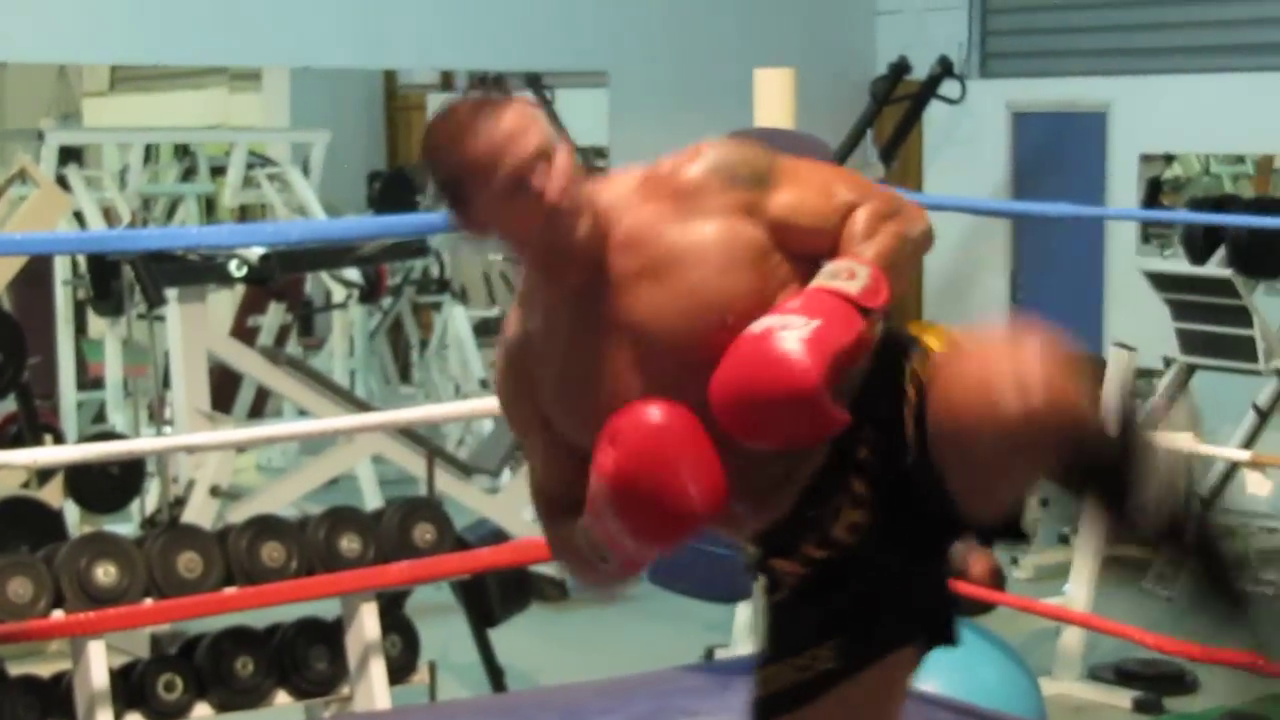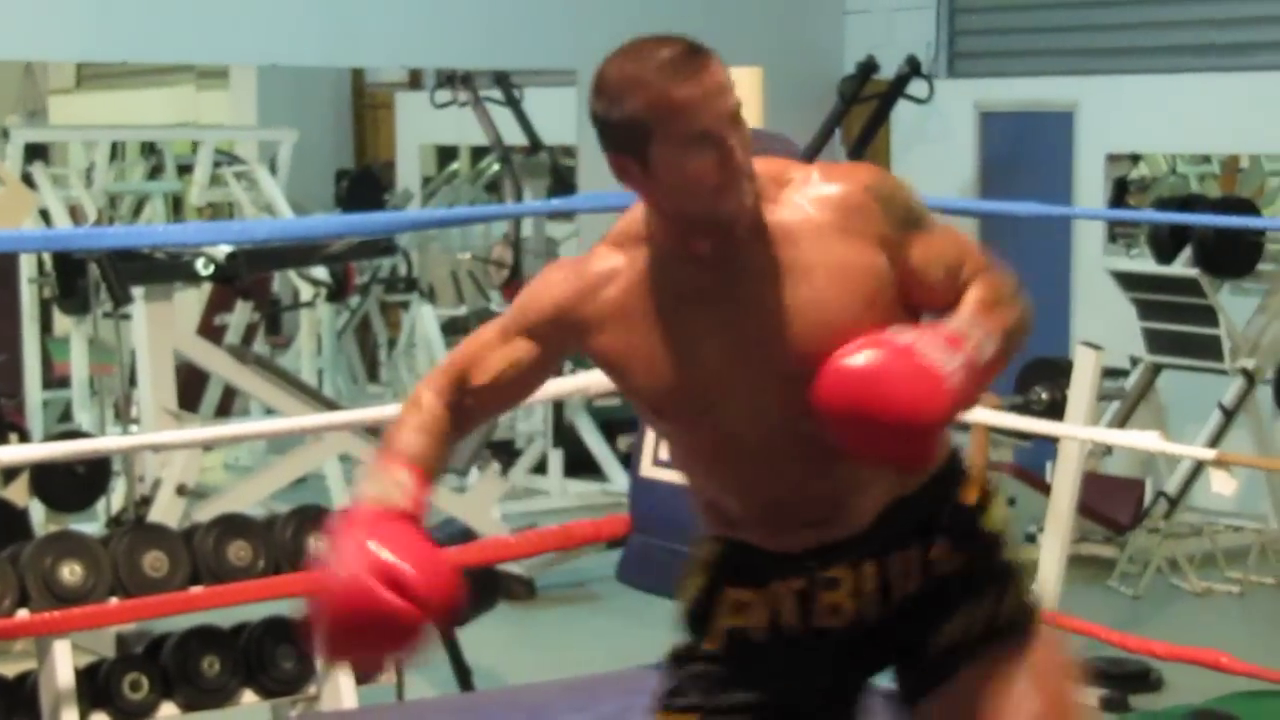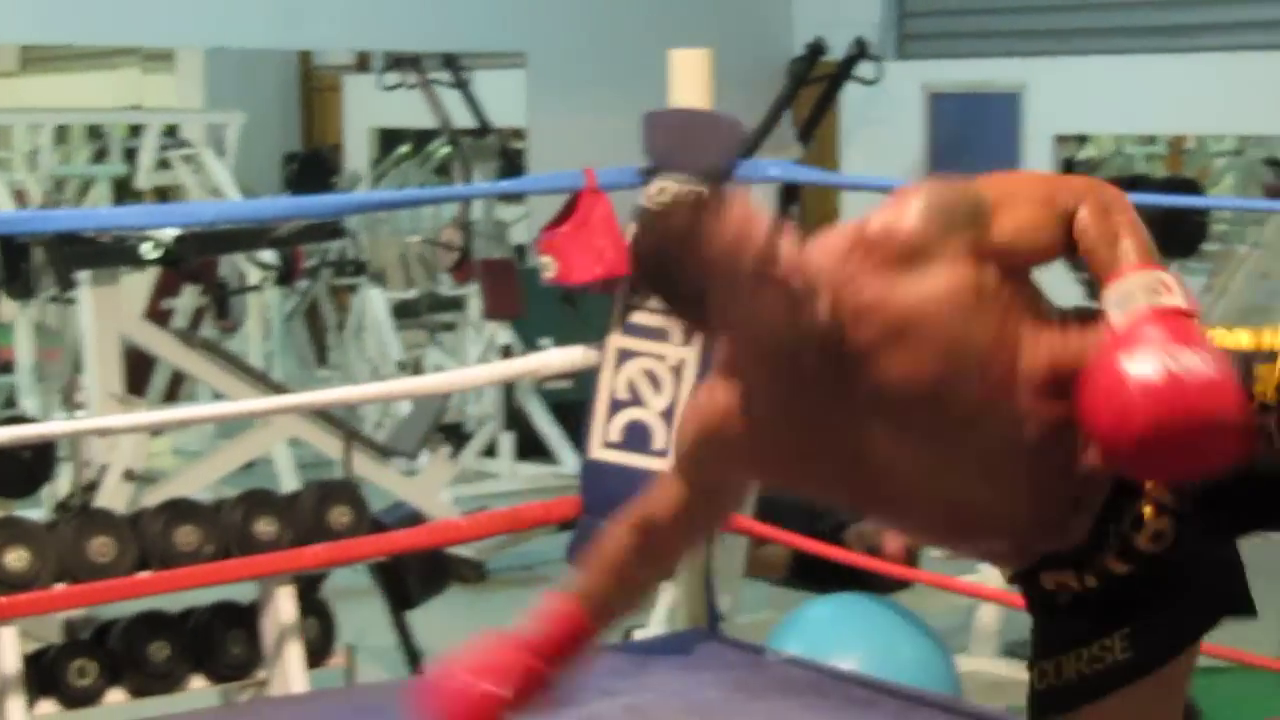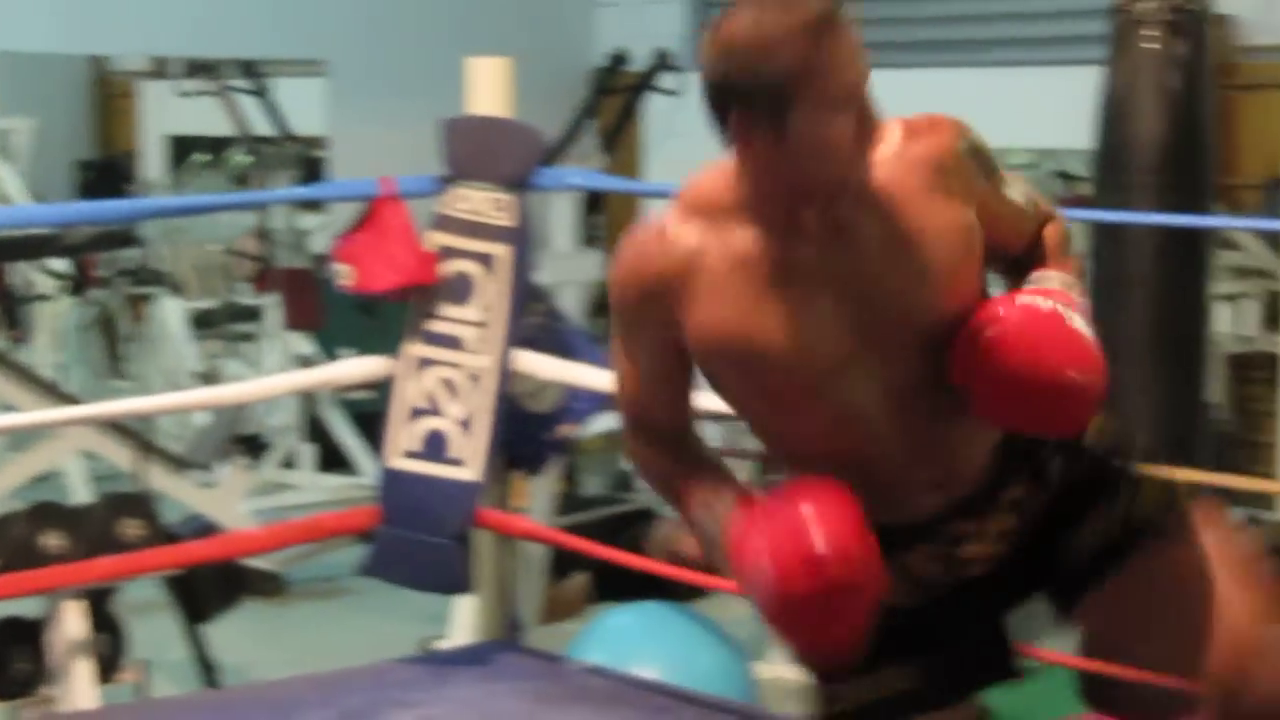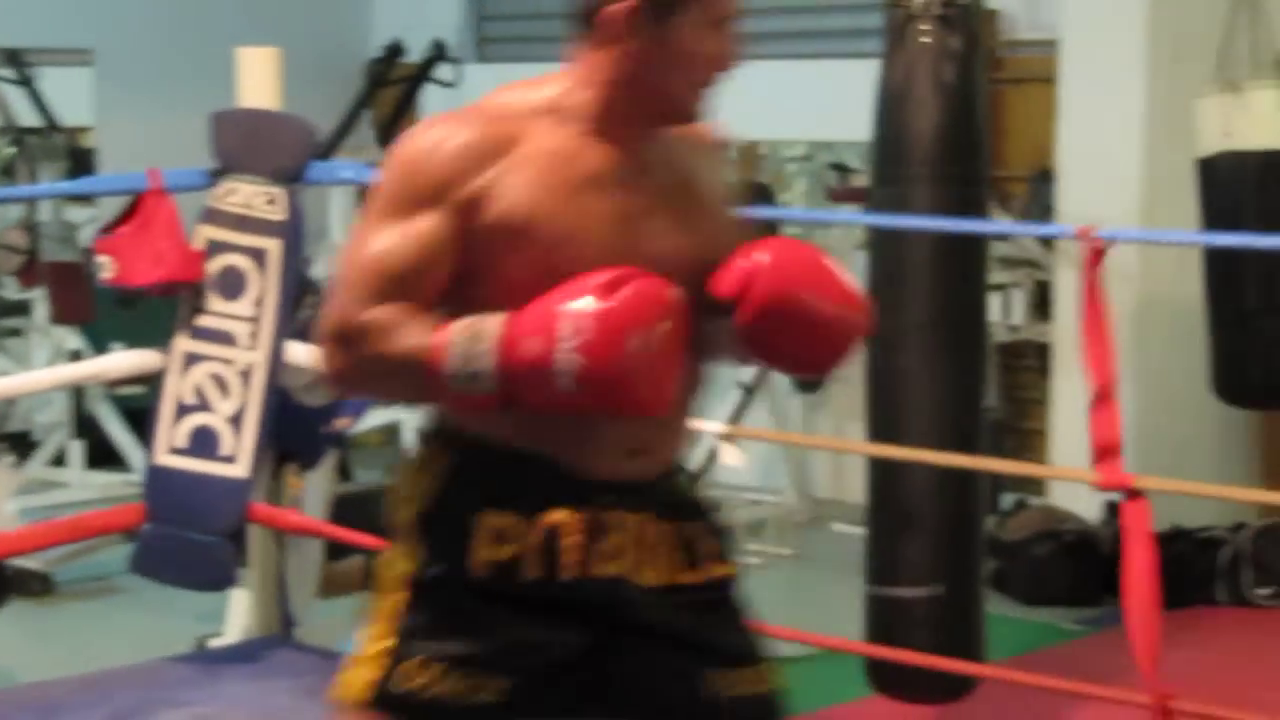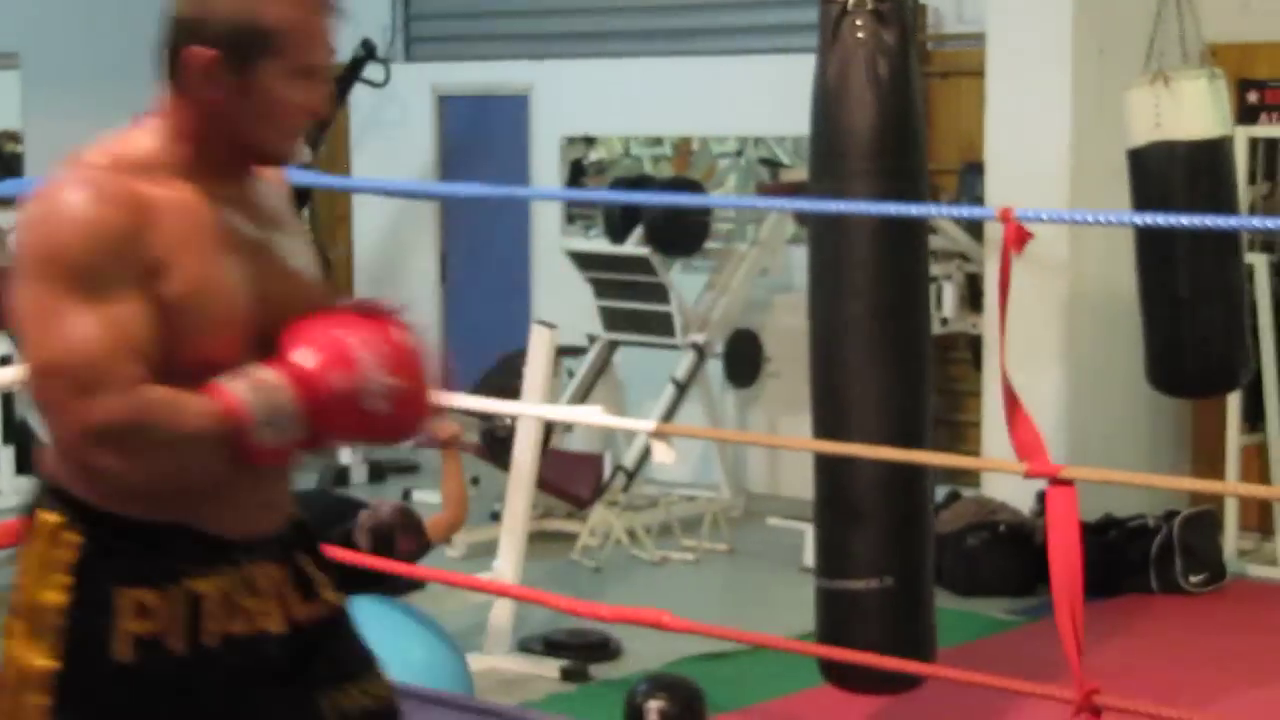
dt=0.4s
person 1, frame 1
left shoulder: (702, 180)
right shoulder: (530, 366)
left elbow: (896, 220)
right elbow: (577, 542)
left wrist: (824, 314)
right wrist: (612, 525)
left hip: (894, 433)
right hip: (810, 552)
left knee: (1024, 391)
person 1, frame 2
left shoulder: (847, 202)
right shoulder: (590, 298)
left elbow: (999, 295)
right elbow: (455, 387)
left wrist: (951, 362)
right wrist: (383, 515)
left hip: (921, 543)
right hip: (771, 584)
person 1, frame 3
left shoulder: (914, 239)
right shoulder: (729, 424)
left elbow: (1090, 204)
right elbow: (654, 532)
left wrist: (1155, 316)
left hip: (1169, 432)
right hip: (1087, 570)
person 1, frame 4
left shoulder: (931, 155)
right shoulder: (664, 263)
left elbow: (1039, 235)
right elbow: (656, 431)
left wrist: (1056, 307)
right wrist: (735, 532)
left hip: (1031, 477)
right hip: (881, 564)
person 1, frame 5
left shoulder: (698, 165)
right shoulder: (474, 149)
right elbow: (351, 337)
left wrist: (776, 305)
right wrist: (516, 351)
left hip: (652, 536)
right hip: (495, 541)
person 1, frame 6
left shoulder: (263, 191)
right shoulder: (96, 210)
right elbow: (106, 443)
left wrist: (354, 358)
right wrist: (305, 395)
left hip: (272, 575)
right hip: (116, 598)
